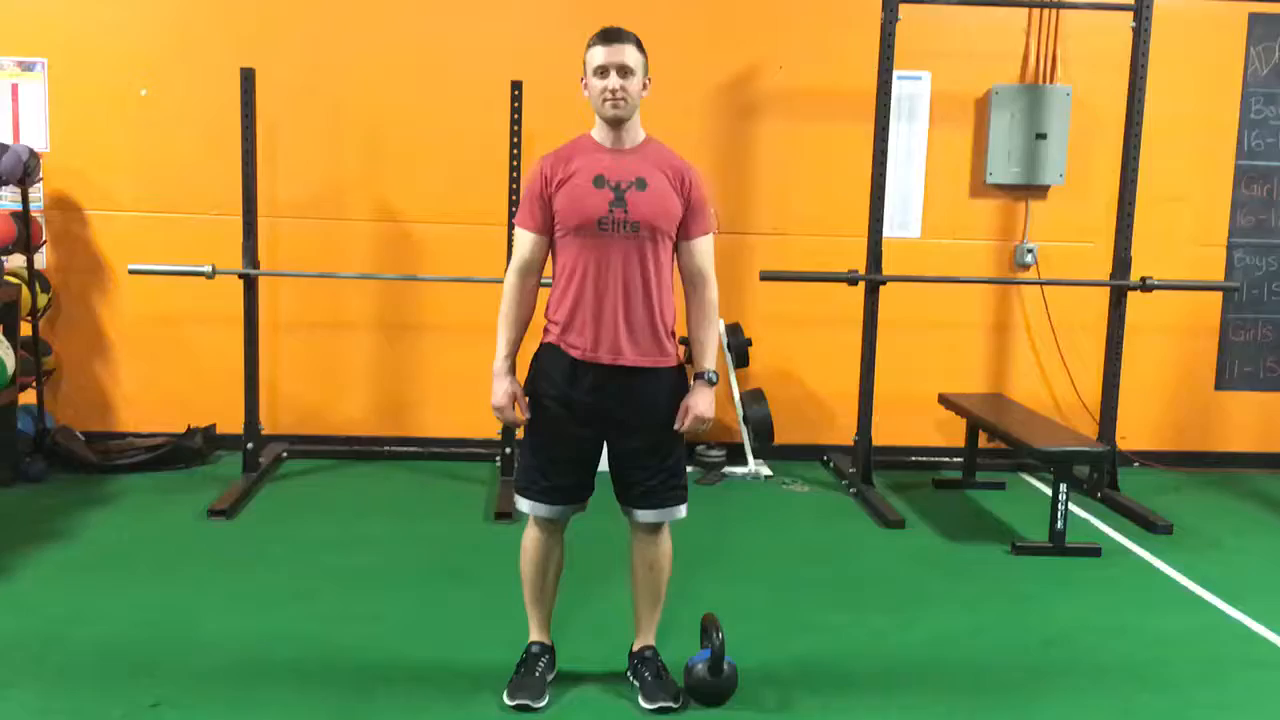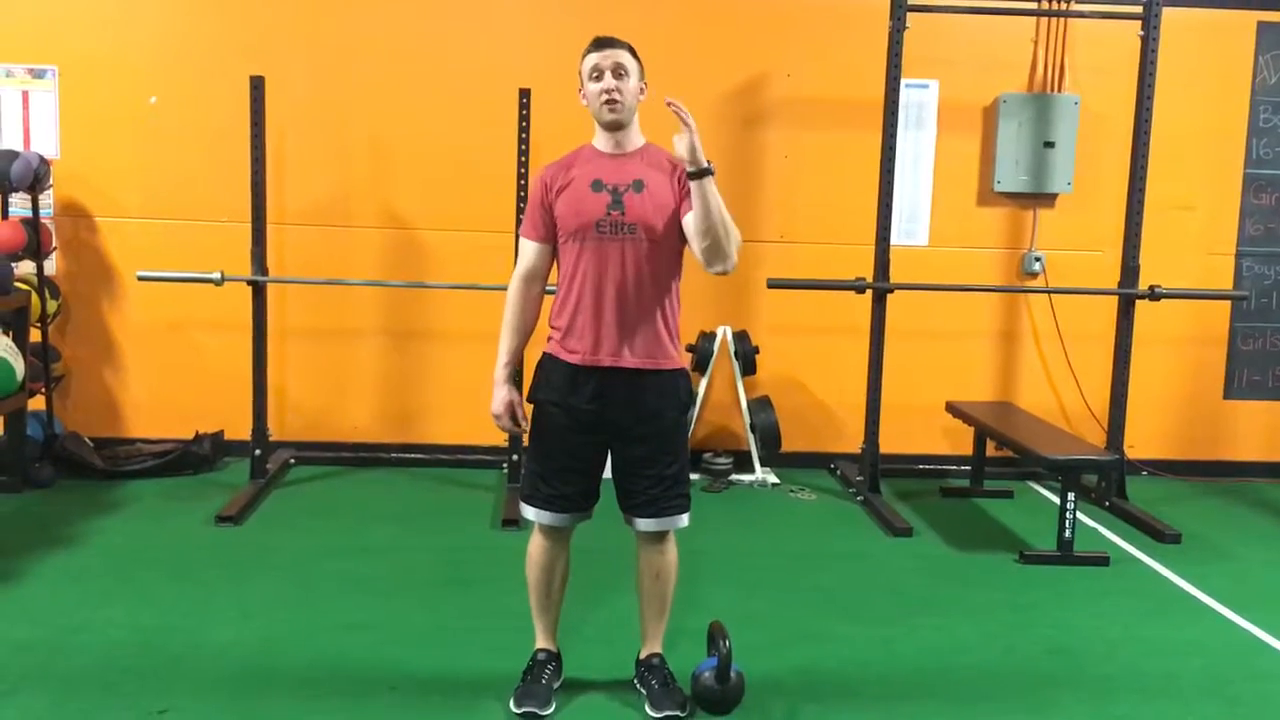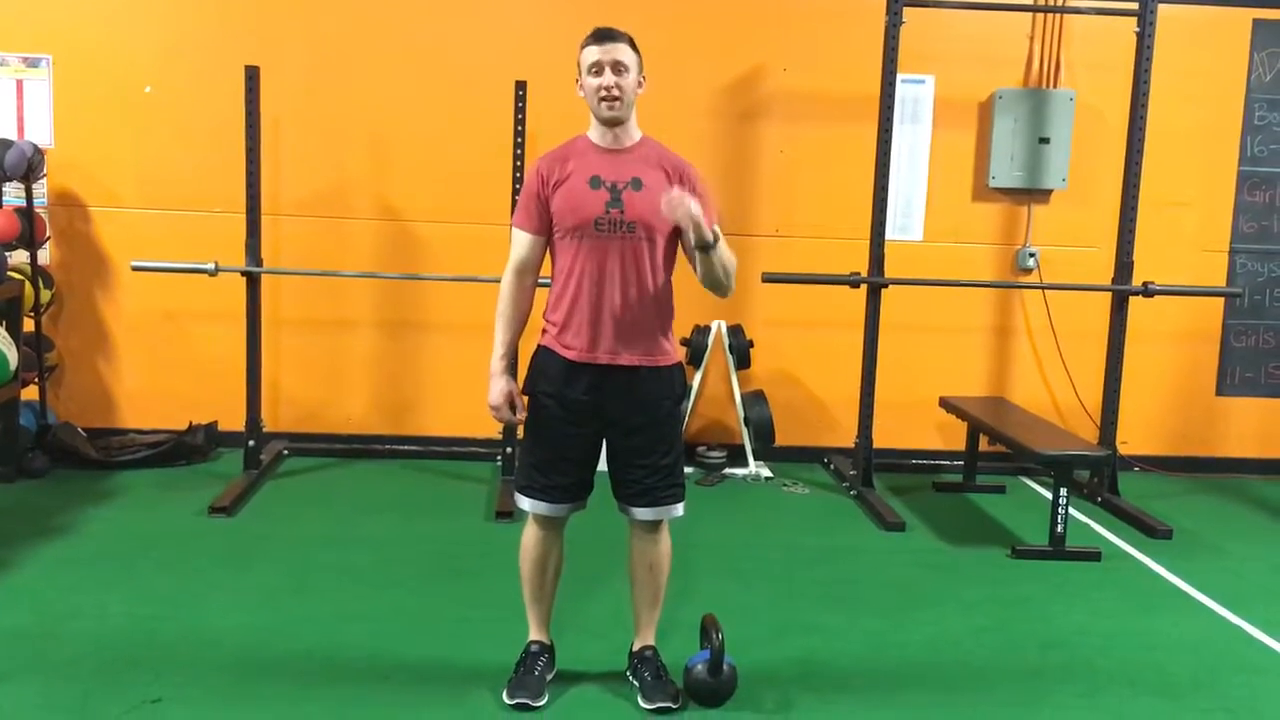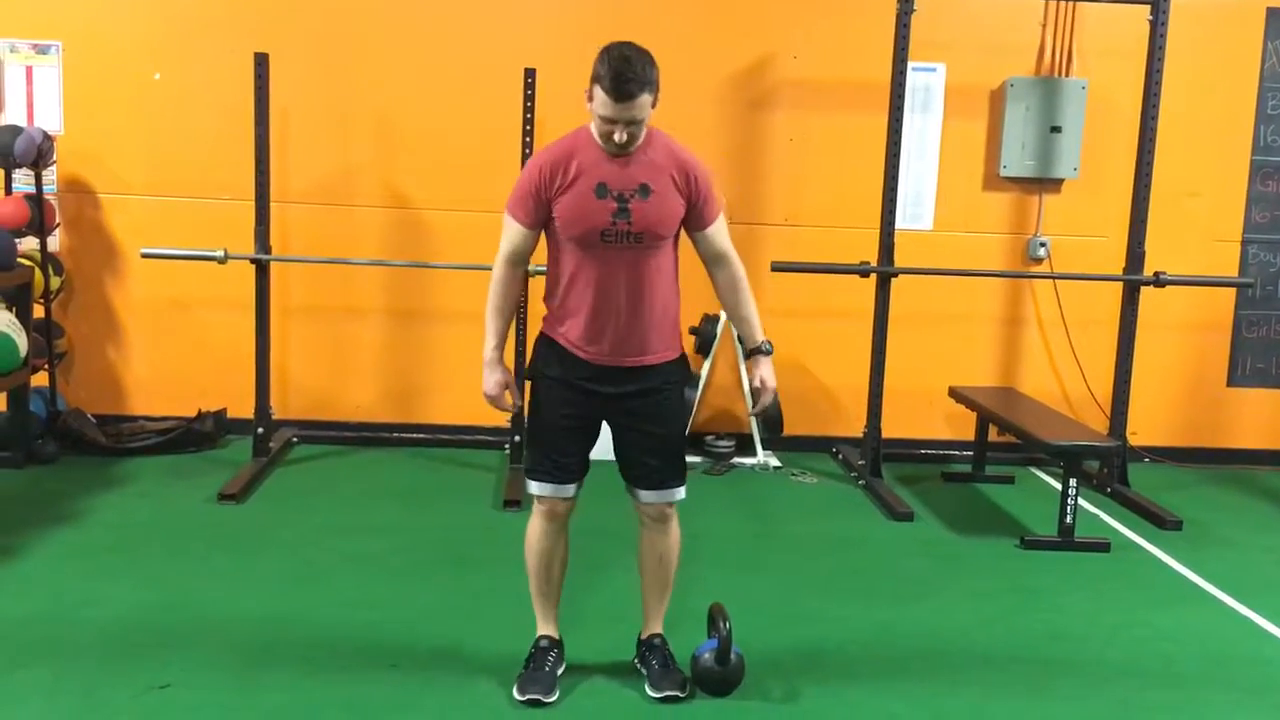
dt=1s
person 1, frame 1
left shoulder: (679, 176)
right shoulder: (554, 170)
left elbow: (701, 282)
right elbow: (523, 272)
left wrist: (705, 379)
right wrist: (503, 367)
left hip: (652, 375)
right hip: (565, 371)
left knee: (652, 519)
right knee: (546, 515)
left ankle: (645, 652)
right ankle: (539, 648)
person 1, frame 2
left shoulder: (678, 174)
right shoulder: (556, 179)
left elbow: (722, 259)
right elbow: (527, 280)
left wrist: (698, 167)
right wrist: (504, 375)
left hip: (655, 378)
right hip: (568, 376)
left knee: (657, 526)
right knee: (550, 522)
left ankle: (652, 660)
right ankle: (544, 656)
person 1, frame 3
left shoulder: (675, 172)
right shoulder: (551, 171)
left elbow: (723, 276)
right elbow: (520, 272)
left wrist: (701, 235)
right wrist: (500, 366)
left hip: (649, 373)
right hip: (563, 370)
left knee: (651, 518)
right knee: (545, 514)
left ankle: (645, 652)
right ankle: (538, 647)
person 1, frame 4
left shoulder: (683, 170)
right shoulder: (549, 167)
left elbow: (721, 260)
right elbow: (510, 261)
left wrist: (758, 349)
right wrist: (493, 356)
left hip: (654, 367)
right hip: (567, 362)
left knee: (659, 508)
right knee: (551, 504)
left ankle: (653, 641)
right ankle: (546, 641)
